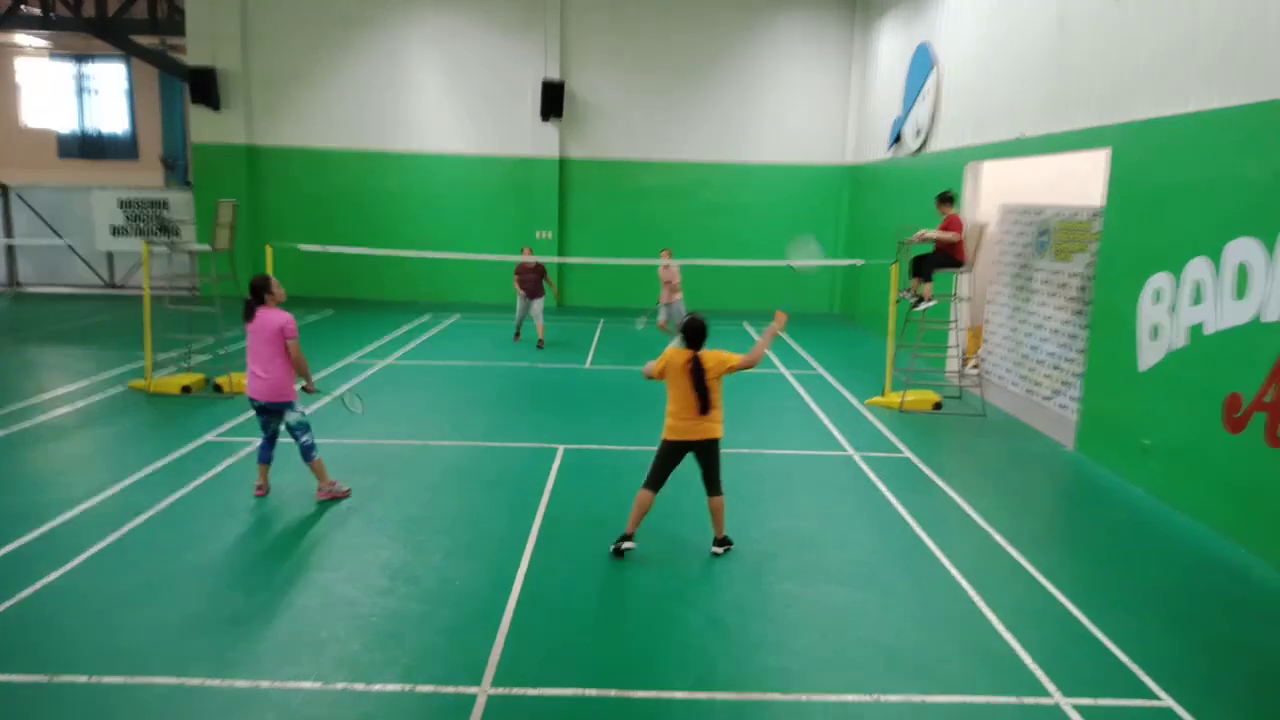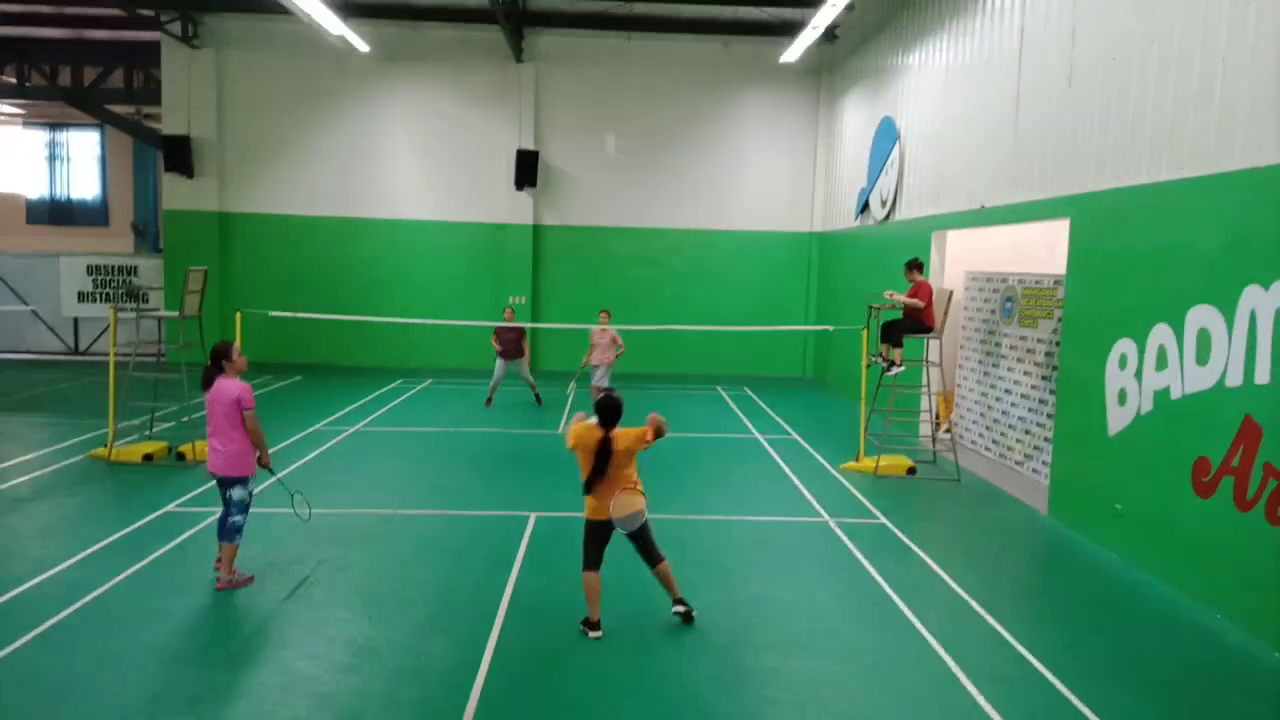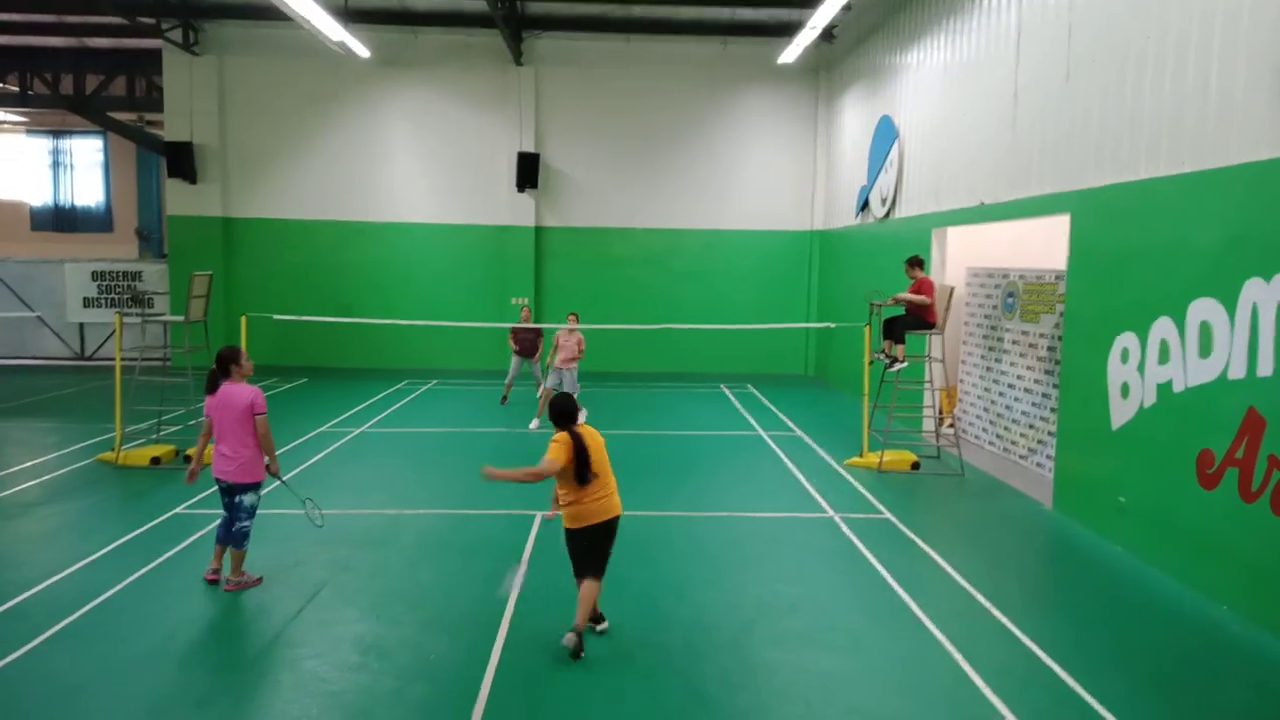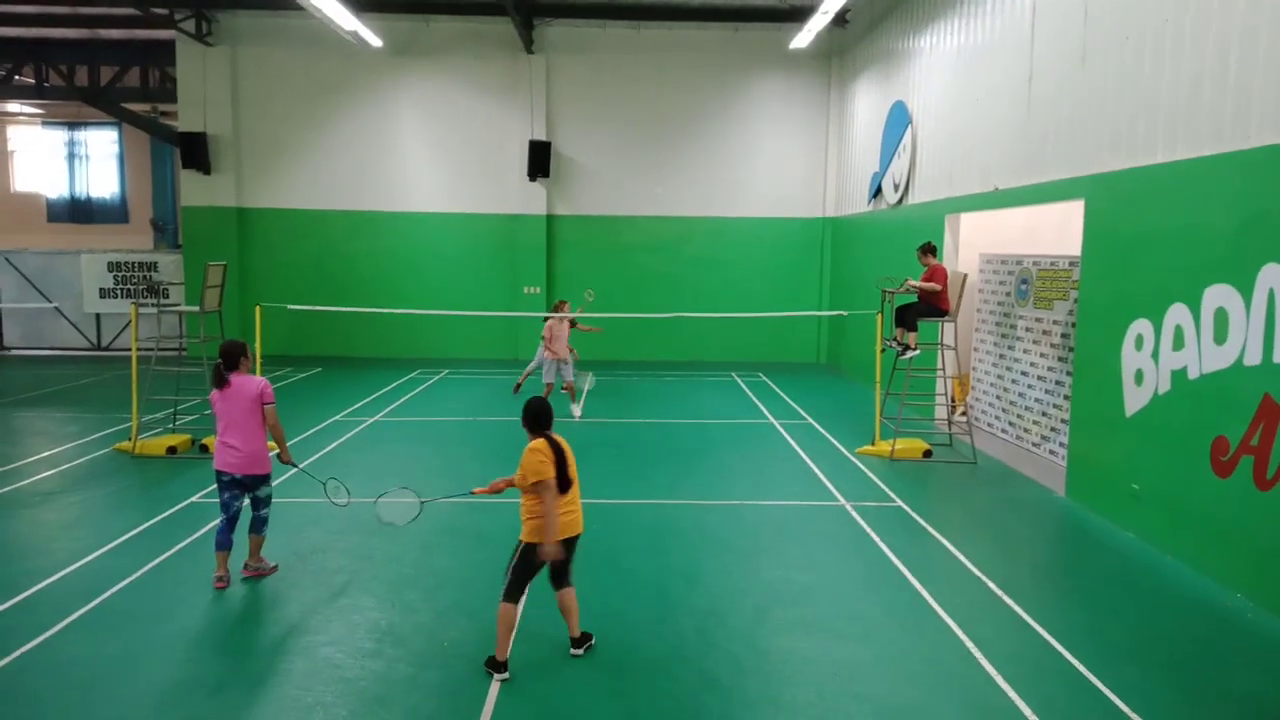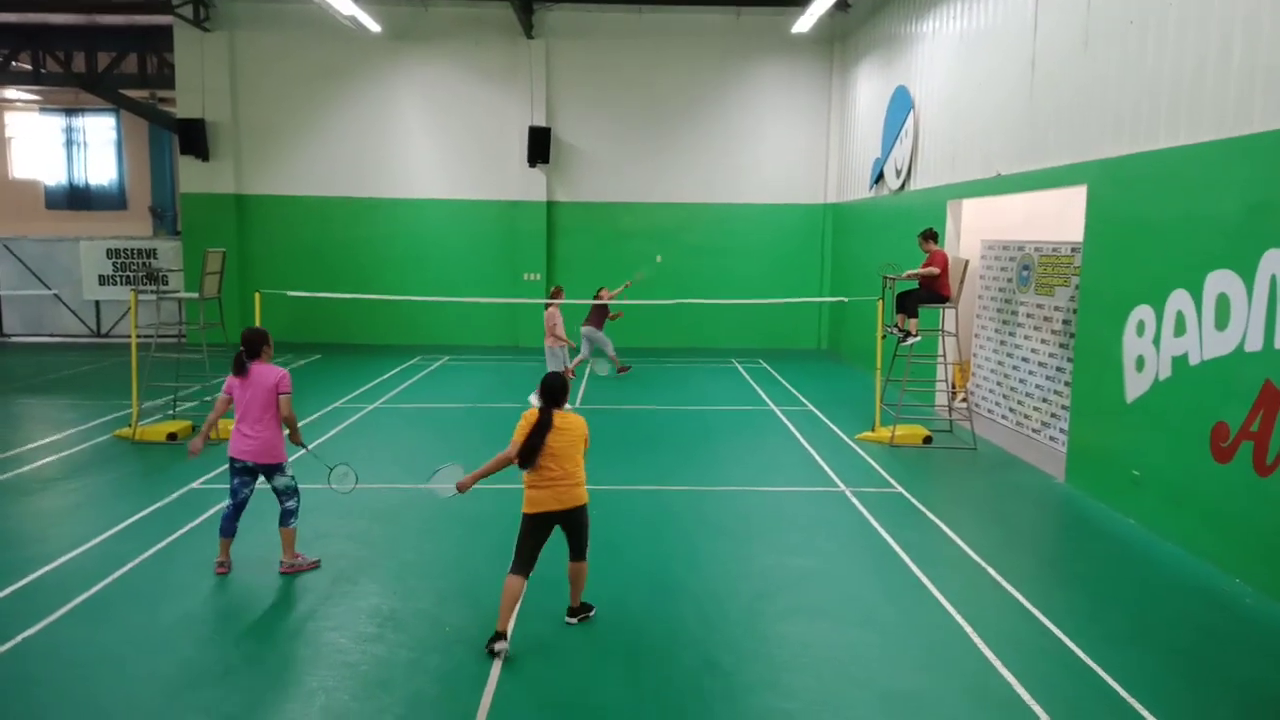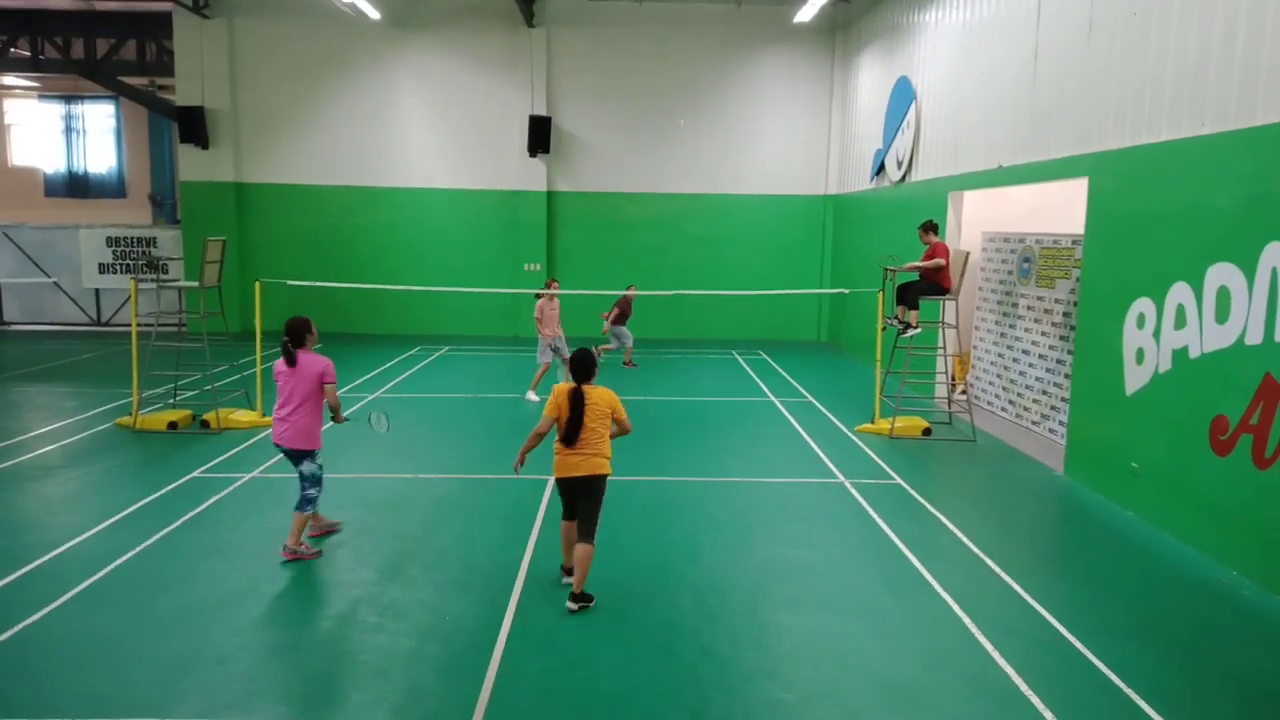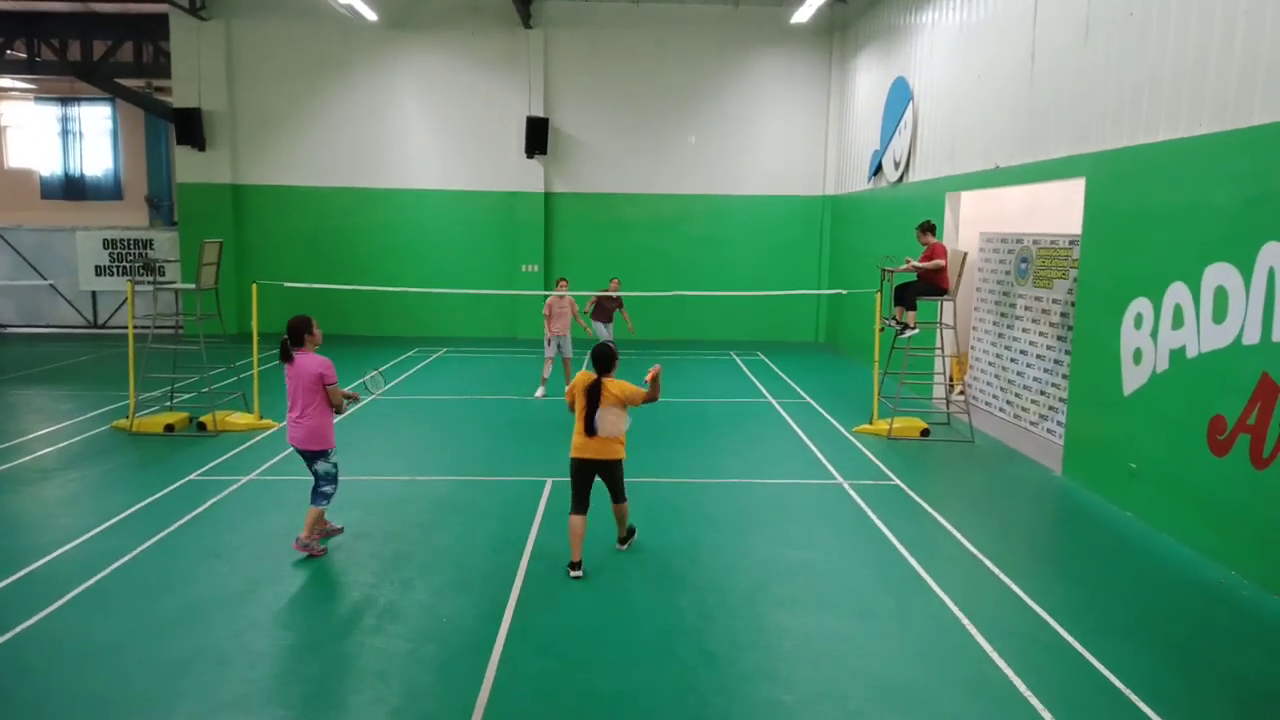
dt=0.4s
person 1, frame 1
left shoulder: (670, 356)
right shoulder: (716, 360)
left elbow: (649, 373)
right elbow: (752, 360)
left wrist: (650, 365)
right wrist: (772, 330)
left hip: (676, 434)
right hip: (708, 434)
left knee: (651, 484)
right knee: (713, 487)
left ankle: (628, 536)
right ankle: (719, 539)
person 1, frame 2
left shoulder: (582, 434)
right shoulder: (628, 438)
left elbow: (570, 434)
right elbow: (659, 432)
left wrist: (577, 419)
right wrist: (657, 422)
left hip: (597, 513)
left knee: (591, 565)
right knee: (653, 555)
left ankle: (593, 622)
right ankle: (678, 602)
person 1, frame 3
left shoulder: (561, 443)
right shoulder: (590, 433)
left elbow: (543, 471)
left wrist: (500, 474)
right wrist: (560, 490)
left hip: (579, 519)
right hip: (609, 513)
left knee: (582, 572)
right knee: (594, 574)
left ankle: (595, 617)
right ankle: (577, 630)
person 1, frame 4
left shoulder: (535, 449)
right shoulder: (558, 443)
left elbow: (548, 497)
left wrist: (549, 540)
right wrist: (509, 481)
left hip: (541, 534)
right hip: (569, 528)
left knee: (512, 593)
right knee: (562, 581)
left ankle: (500, 661)
right ankle: (577, 639)
person 1, frame 5
left shoulder: (531, 418)
right shoulder: (579, 423)
left elbow: (510, 455)
left wrist: (473, 477)
left hip: (538, 503)
right hip: (574, 500)
left knee: (519, 567)
right knee: (578, 553)
left ankle: (501, 634)
right ankle: (576, 608)
person 1, frame 6
left shoulder: (560, 392)
right shoulder: (608, 396)
left elbow: (541, 430)
right elbow: (626, 428)
left wrist: (521, 453)
left hip: (564, 469)
right hip: (595, 470)
left knee: (569, 517)
right knee: (586, 532)
left ankle: (567, 569)
right ankle: (576, 595)
person 1, frame 7
left shoulder: (580, 380)
right shoulder: (621, 388)
left elbow: (571, 406)
right elbow: (651, 397)
right wrist: (655, 378)
left hip: (580, 453)
right hip: (611, 455)
left knee: (578, 507)
right knee: (618, 496)
left ankle: (576, 563)
right ankle: (623, 535)
person 2, frame 1
left shoulder: (252, 320)
right shoulder: (284, 319)
right elbow: (295, 356)
right wrist: (308, 380)
left hip: (255, 391)
right hip: (279, 392)
left knee: (268, 436)
right knee: (303, 436)
left ankle: (261, 483)
right ankle: (325, 486)
person 2, frame 2
left shoulder: (212, 389)
right shoulder: (241, 388)
right elbow: (252, 428)
right wrist: (264, 453)
left hip: (218, 462)
right hip: (239, 464)
left knee: (228, 510)
right knee: (238, 516)
left ankle: (222, 558)
right ankle: (226, 575)
person 2, frame 3
left shoulder: (213, 395)
right shoulder: (253, 394)
left elbow: (205, 433)
right elbow: (263, 434)
left wrist: (196, 462)
right wrist: (273, 461)
left hip: (222, 470)
right hip: (248, 471)
left knee: (229, 517)
right knee: (243, 523)
left ankle: (215, 567)
right ankle: (235, 577)
person 2, frame 4
left shoulder: (216, 391)
right shoulder: (260, 384)
right elbow: (272, 423)
right wrist: (284, 451)
left hip: (224, 464)
right hip: (254, 463)
left knee: (227, 517)
right knee: (261, 511)
left ankle: (221, 573)
right ankle: (254, 563)
person 2, frame 5
left shoulder: (235, 377)
right shoulder: (279, 375)
left elbow: (218, 410)
right elbow: (286, 413)
left wrist: (200, 437)
right wrist: (296, 434)
left hip: (240, 452)
right hip: (271, 453)
left knee: (235, 504)
right knee: (290, 500)
left ankle: (222, 559)
right ankle: (290, 559)
person 2, frame 6
left shoulder: (280, 364)
right shoulder: (323, 364)
left elbow: (284, 398)
right elbow: (332, 401)
right wrist: (338, 416)
left hip: (281, 435)
right hip: (305, 438)
left knee: (310, 479)
right knee: (311, 488)
left ankle: (317, 522)
right ankle: (293, 545)
person 2, frame 7
left shoulder: (290, 362)
right shoulder: (322, 363)
right elbow: (336, 401)
left wrist: (345, 394)
right wrist: (341, 406)
left hip: (297, 435)
right hip: (317, 437)
left knee: (323, 479)
right knee: (327, 485)
left ankle: (320, 525)
right ankle: (305, 537)
